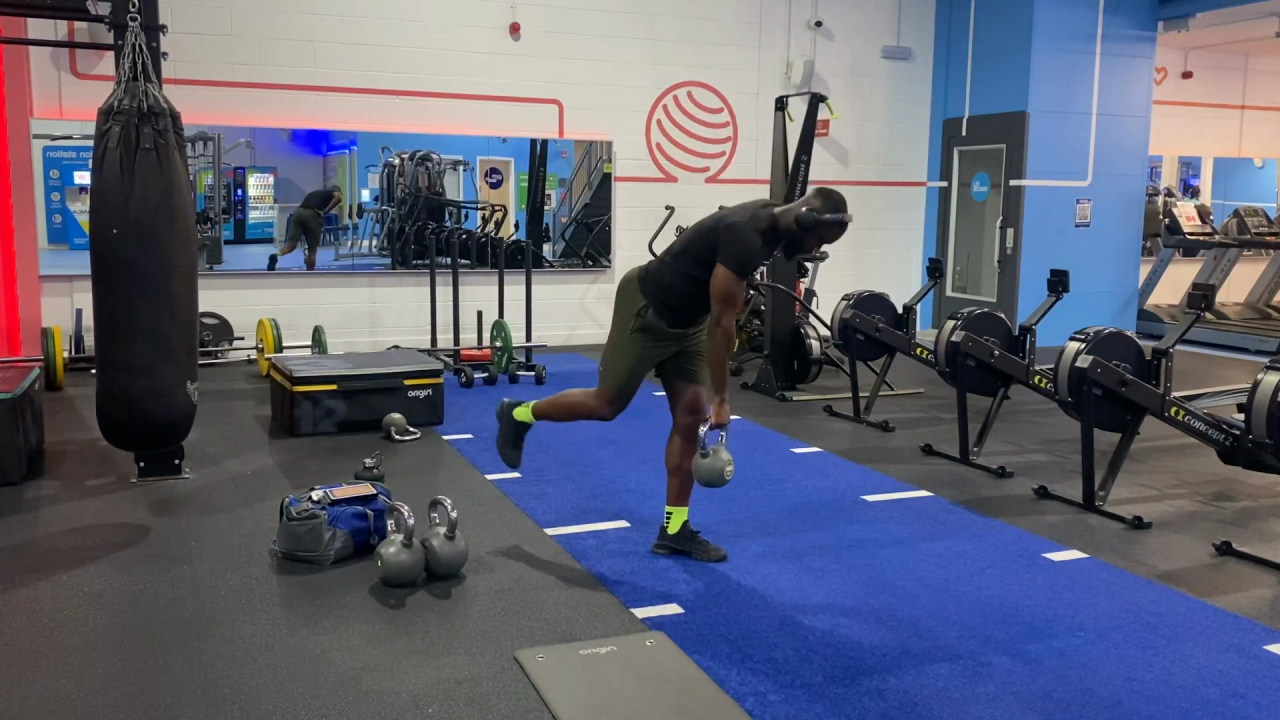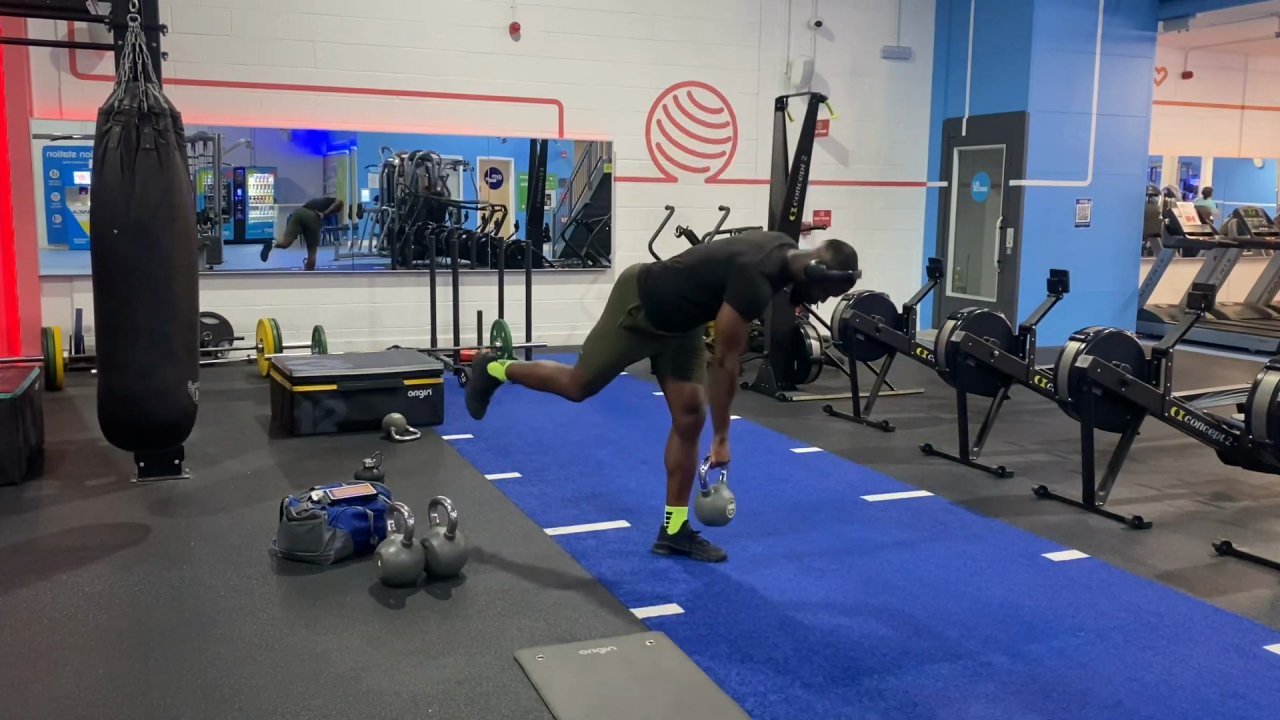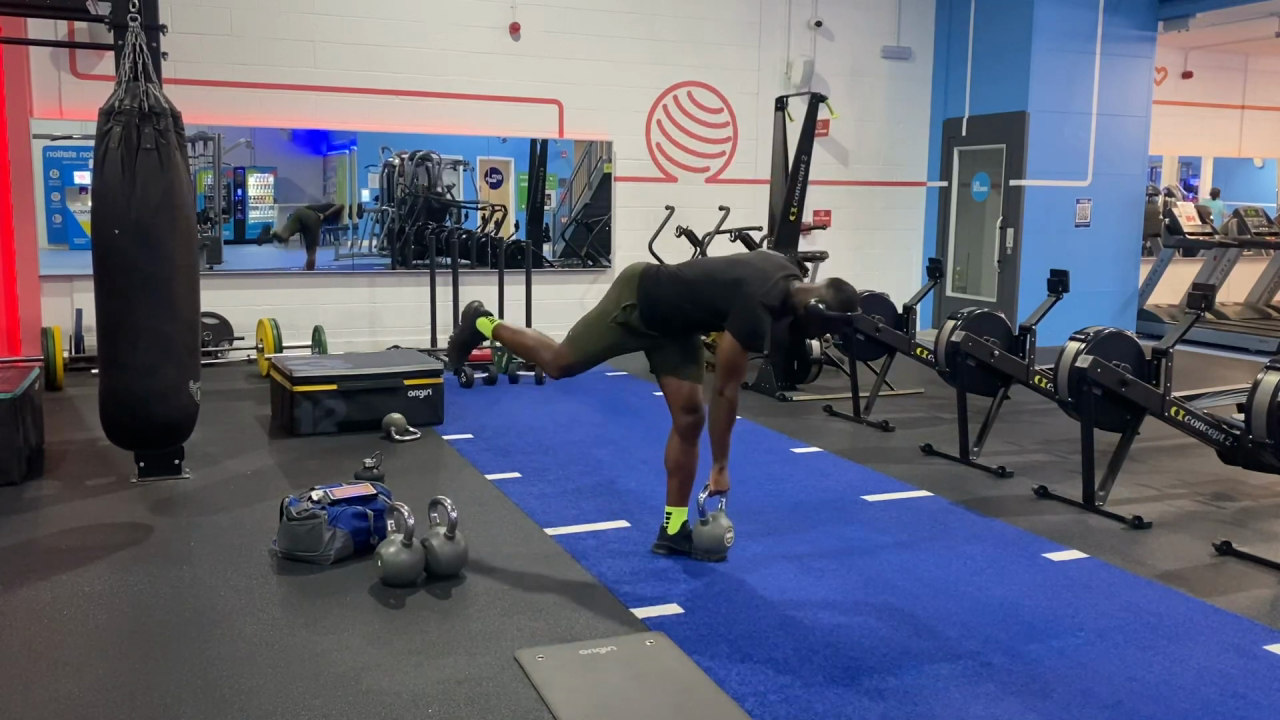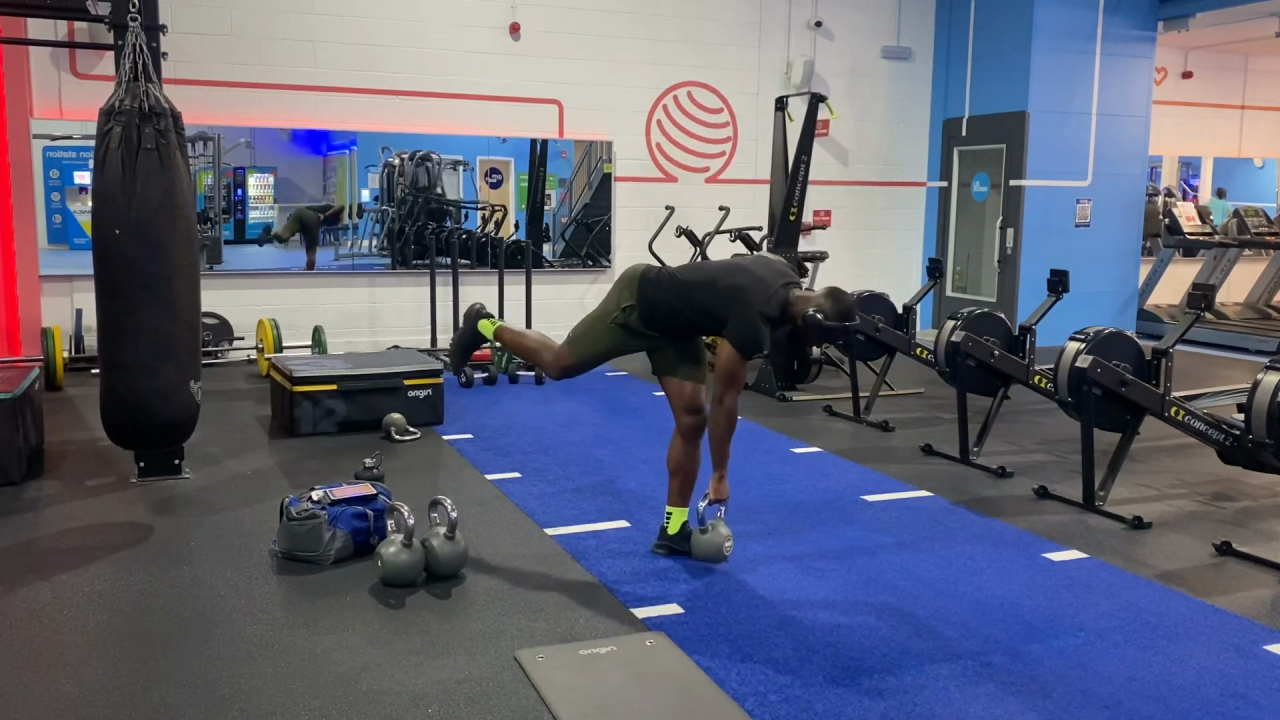
dt=0.3s
person 1, frame 1
left shoulder: (774, 222)
right shoulder: (746, 238)
right elbow: (722, 324)
right wrist: (721, 399)
left hip: (684, 318)
right hip: (646, 311)
left knee: (691, 417)
right knee: (606, 405)
left ankle: (674, 530)
right ankle: (519, 418)
person 1, frame 2
left shoulder: (784, 252)
right shoulder: (756, 280)
right elbow: (725, 362)
right wrist: (721, 439)
left hip: (678, 317)
right hip: (640, 308)
left knee: (690, 415)
right knee: (579, 385)
left ankle: (674, 529)
right ankle: (495, 371)
person 1, frame 3
left shoulder: (788, 275)
right shoulder: (757, 311)
right elbow: (726, 392)
right wrist: (720, 468)
left hip: (672, 316)
right hip: (637, 304)
left knee: (690, 415)
right knee: (560, 363)
left ankle: (673, 530)
right ankle: (483, 325)
person 1, frame 4
left shoulder: (785, 276)
right shoulder: (756, 318)
right elbow: (726, 400)
right wrist: (720, 477)
left hip: (672, 319)
right hip: (638, 306)
left knee: (692, 416)
right knee: (560, 364)
left ankle: (673, 529)
right ankle: (485, 327)
